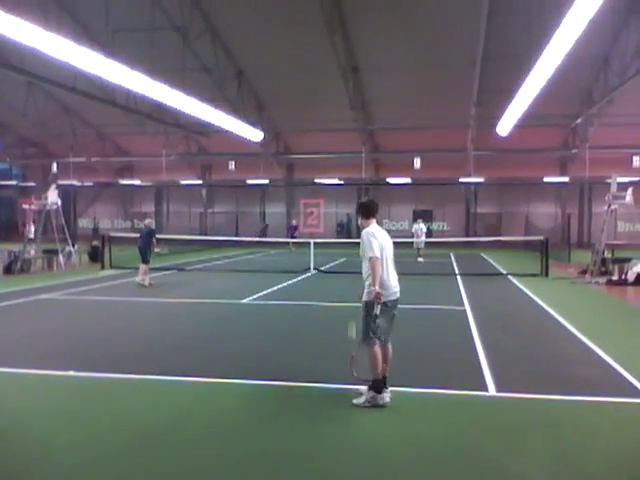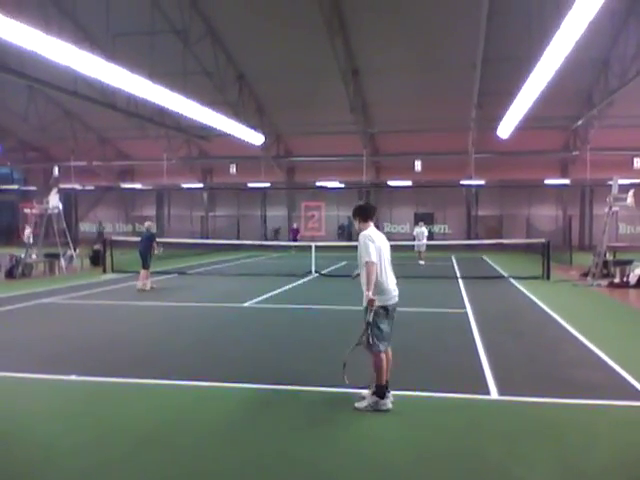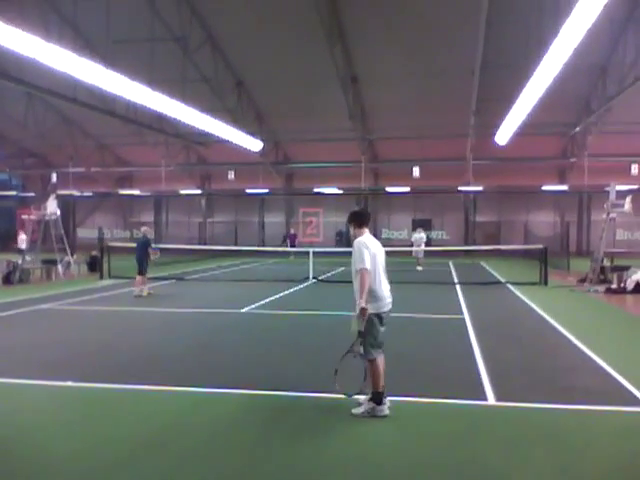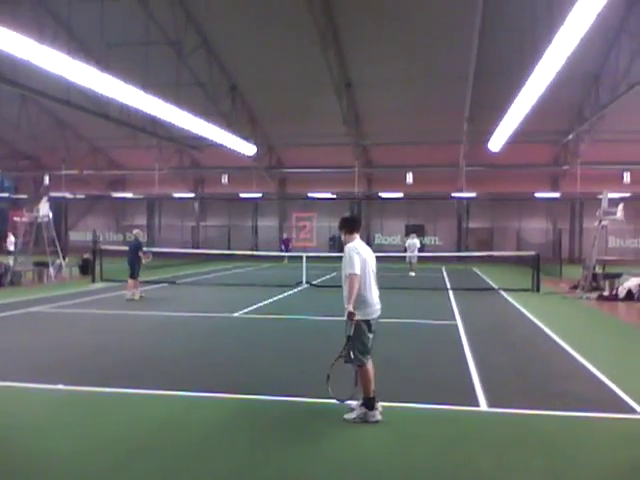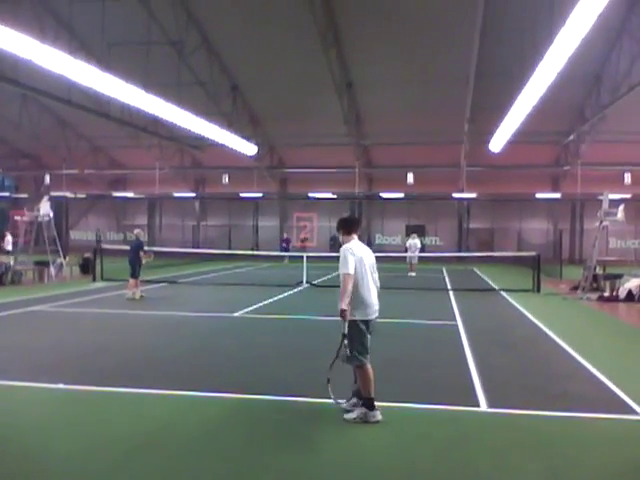
dt=0.2s
person 1, frame 1
left shoulder: (368, 232)
right shoulder: (382, 232)
left elbow: (375, 260)
left wrist: (375, 286)
left hip: (379, 293)
right hip: (392, 292)
left knee: (371, 340)
right knee: (384, 339)
left ankle: (377, 391)
right ankle: (382, 385)
person 1, frame 2
left shoulder: (365, 236)
right shoulder: (380, 236)
left elbow: (371, 264)
left wrist: (369, 292)
left hip: (378, 297)
right hip: (390, 295)
left knee: (376, 346)
right knee: (384, 345)
left ankle: (380, 397)
right ankle: (383, 390)
person 1, frame 3
left shoulder: (360, 243)
right shoulder: (375, 242)
left elbow: (364, 272)
left wrist: (362, 300)
left hip: (371, 304)
right hip: (382, 302)
left knee: (371, 354)
right knee: (377, 351)
left ankle: (377, 403)
right ankle: (379, 395)
person 1, frame 4
left shoulder: (351, 248)
right shoulder: (366, 249)
left elbow: (354, 277)
left wrist: (349, 305)
left hip: (360, 310)
right hip: (371, 308)
left knee: (361, 359)
right knee: (365, 357)
left ankle: (370, 409)
right ankle: (370, 401)
person 1, frame 5
left shoulder: (348, 249)
right shoulder: (366, 250)
left elbow: (347, 277)
left wrist: (343, 303)
left hip: (358, 310)
right hip: (370, 308)
left knee: (360, 359)
right knee: (356, 356)
left ankle: (369, 409)
right ankle: (360, 398)
